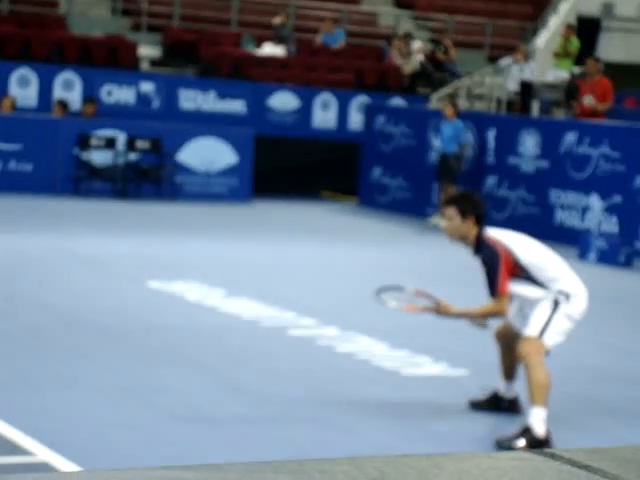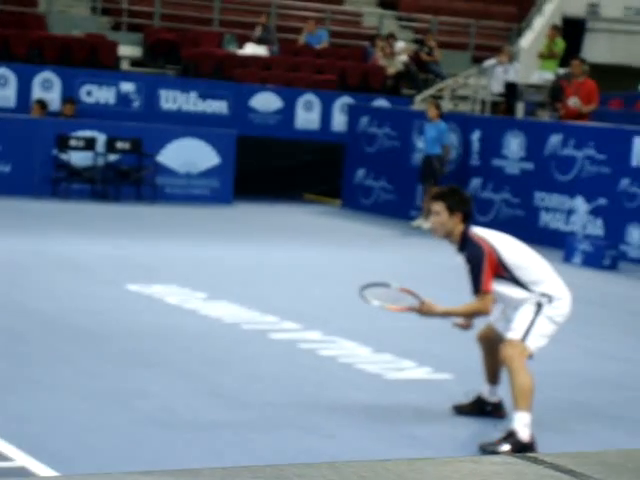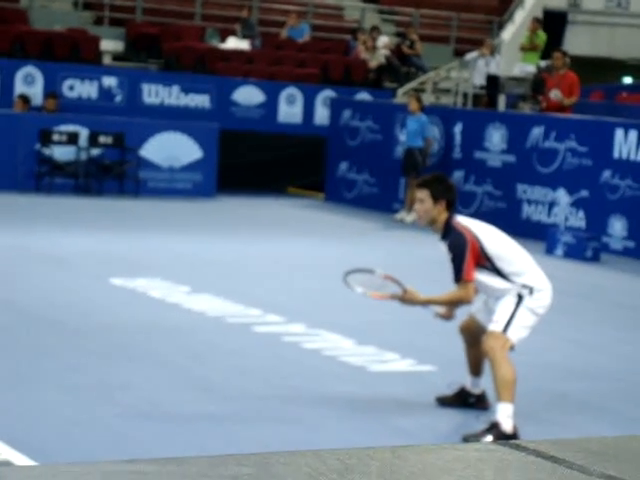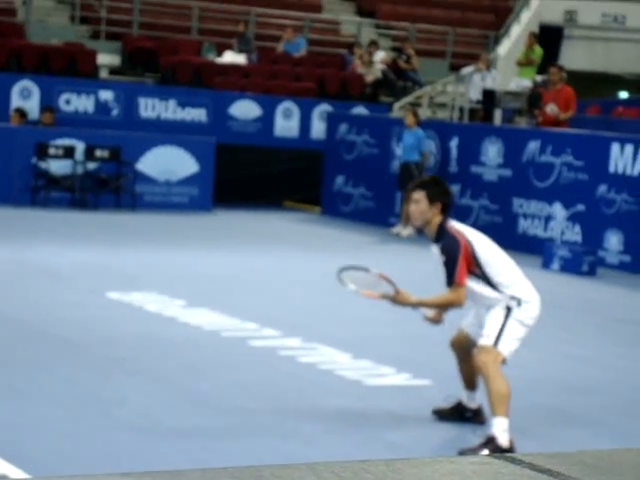
dt=0.5s
person 1, frame 1
left shoulder: (490, 250)
right shoulder: (489, 239)
left elbow: (501, 306)
right elbow: (505, 296)
left wrist: (455, 312)
right wrist: (488, 312)
left hip: (565, 295)
right hip: (545, 292)
left knee: (529, 349)
right knee: (505, 335)
left ankle: (538, 431)
right ankle: (507, 397)
person 1, frame 2
left shoulder: (475, 248)
right shoulder: (474, 238)
left elbow: (485, 305)
right elbow: (489, 294)
left wrist: (439, 311)
right wrist: (470, 315)
left hip: (547, 298)
right hip: (527, 295)
left knee: (512, 353)
right knee: (488, 338)
left ankle: (522, 436)
right ankle: (490, 401)
person 1, frame 3
left shoulder: (458, 237)
right shoulder: (457, 228)
left elbow: (466, 294)
right elbow: (471, 282)
left wrist: (421, 300)
right wrist: (452, 305)
left hip: (528, 290)
right hip: (509, 287)
left knee: (493, 344)
right knee: (470, 330)
left ankle: (505, 427)
right ankle: (474, 393)
person 1, frame 4
left shoulder: (451, 241)
right shoulder: (446, 234)
left elbow: (457, 297)
right elbow: (460, 288)
left wrist: (413, 302)
right wrist: (441, 309)
left hip: (515, 302)
right hip: (496, 300)
left knee: (486, 360)
right knee: (461, 344)
left ankle: (501, 440)
right ankle: (470, 407)
person 2, frame 1
left shoulder: (458, 125)
right shoulder: (443, 124)
left elbow: (462, 143)
left wrist: (460, 158)
right wrist: (441, 153)
left hip: (453, 156)
right hip: (443, 156)
left knee: (450, 186)
right knee: (443, 185)
right ankle: (441, 213)
person 2, frame 2
left shoulder: (442, 126)
right shoulder: (427, 125)
left elbow: (446, 146)
left wrist: (443, 161)
right wrist: (425, 155)
left hip: (436, 158)
right hip: (427, 158)
left knee: (433, 189)
right knee: (426, 188)
right ankle: (423, 216)
person 2, frame 3
left shoulder: (423, 119)
right shoulder: (408, 118)
left elbow: (427, 138)
left wrist: (424, 154)
right wrist: (406, 149)
left hip: (418, 151)
right hip: (408, 151)
left knee: (415, 182)
right knee: (409, 182)
left ankle: (414, 211)
right ankle: (406, 210)
person 2, frame 4
left shoulder: (419, 133)
right shoulder: (405, 132)
left elbow: (424, 153)
left wrist: (421, 169)
right wrist: (401, 163)
left hip: (414, 165)
right hip: (404, 165)
right knee: (405, 196)
left ankle: (410, 226)
right ankle: (402, 224)
